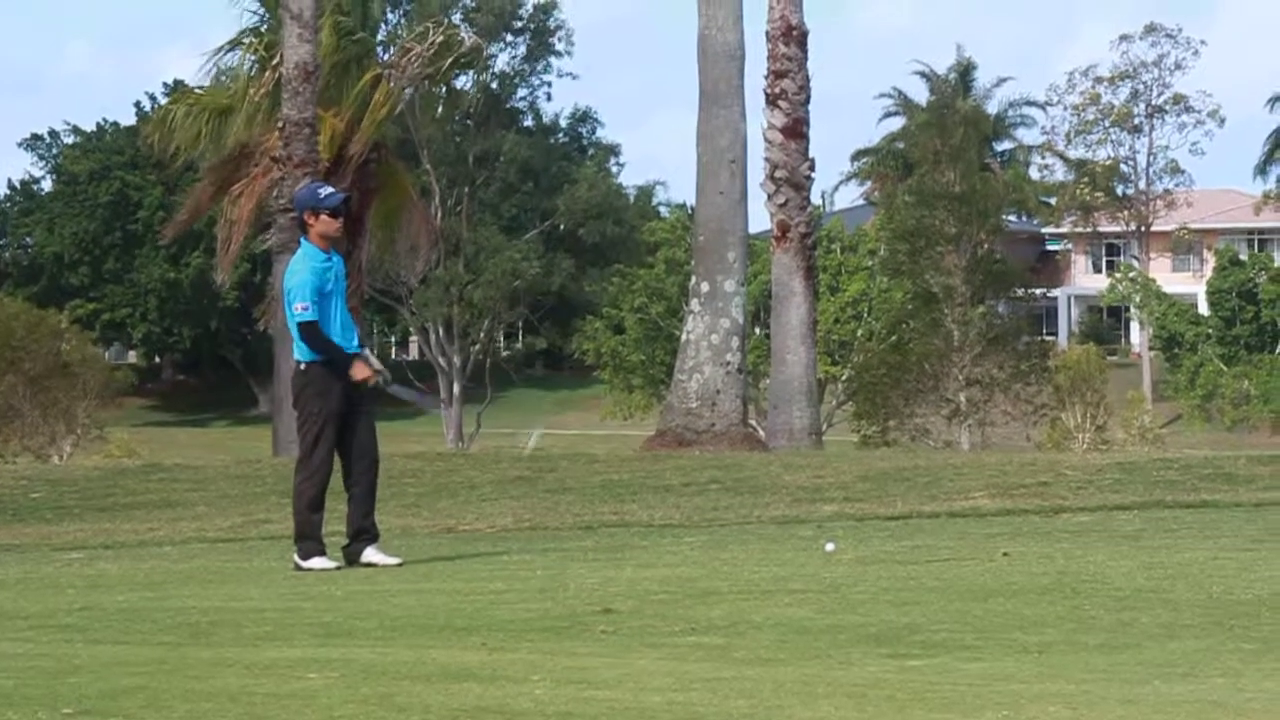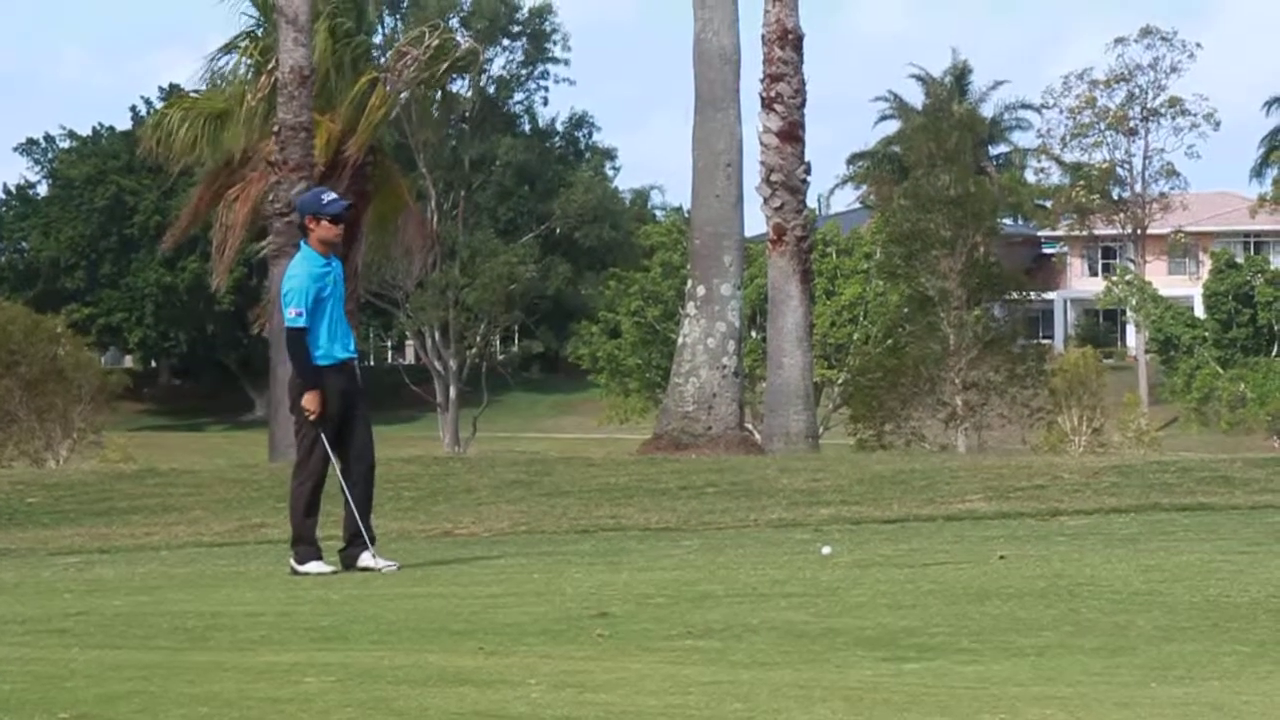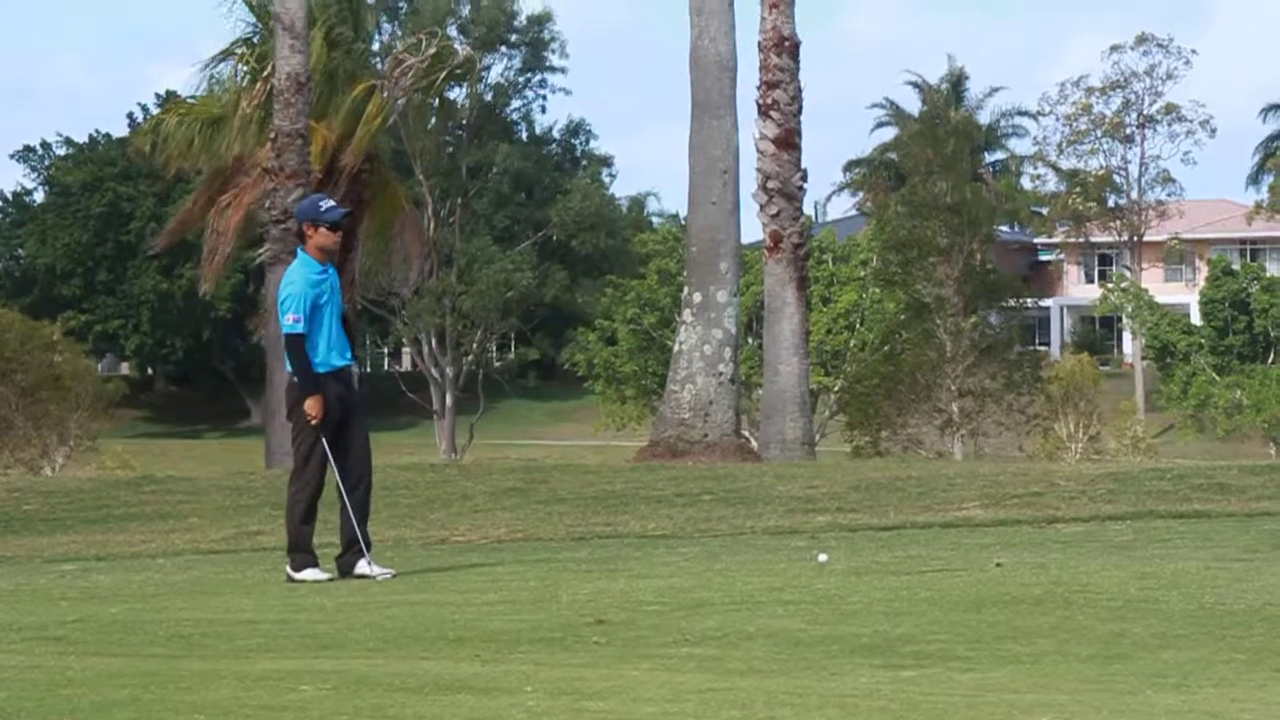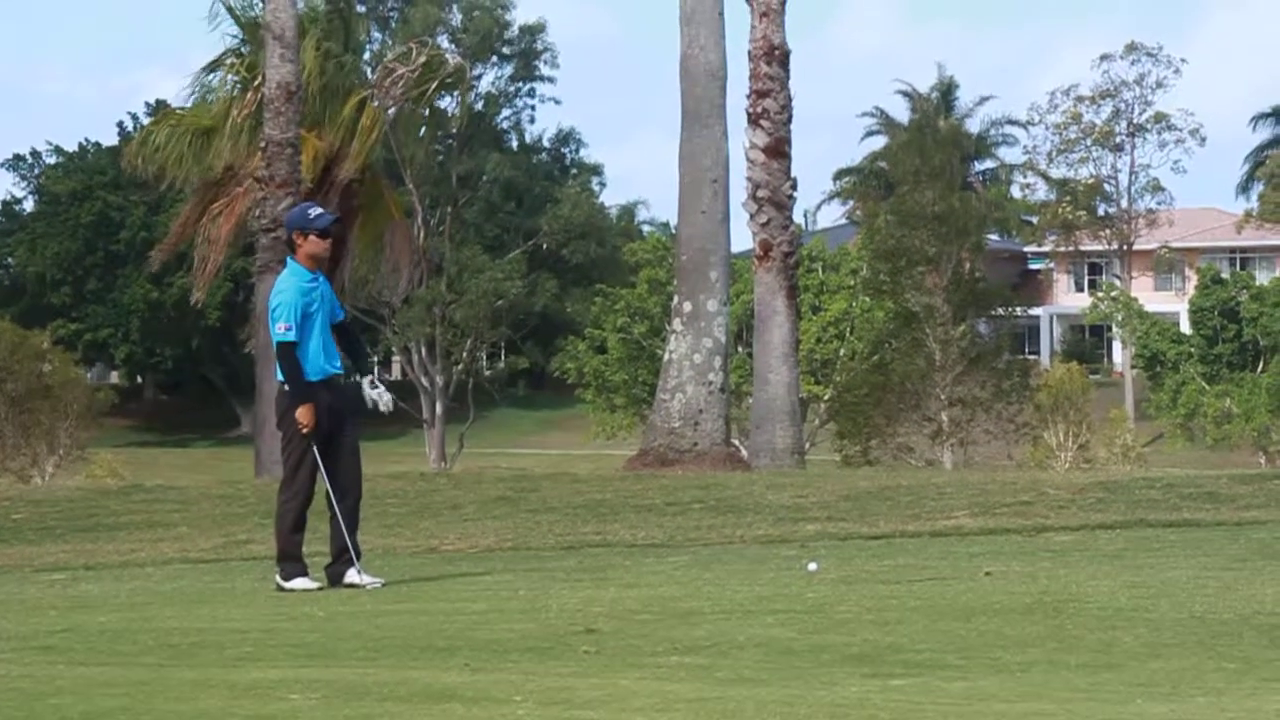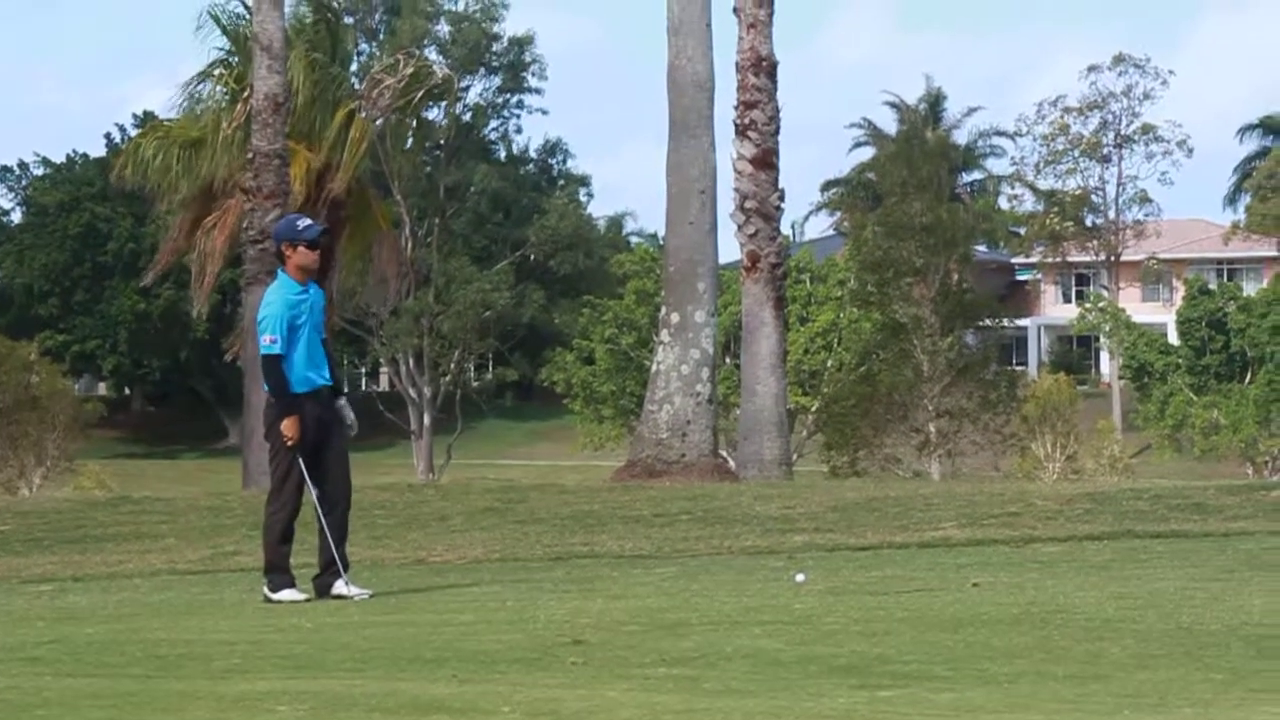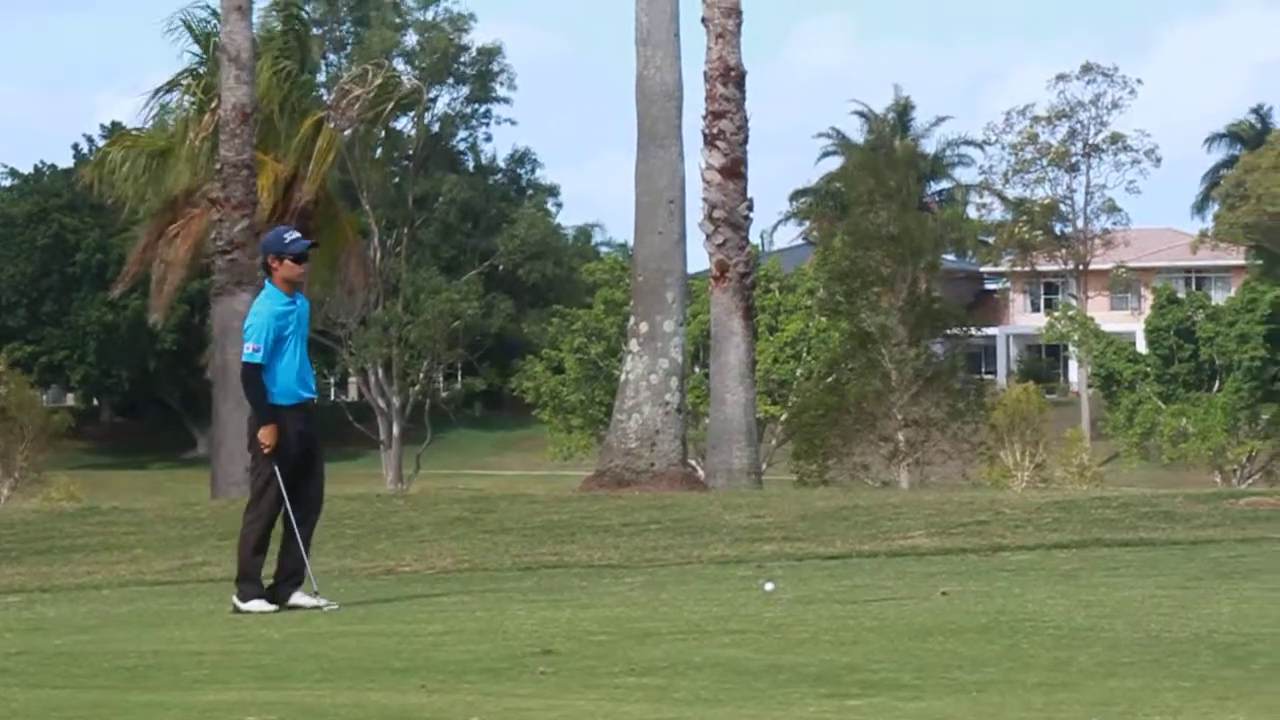
dt=0.4s
person 1, frame 1
left shoulder: (335, 260)
right shoulder: (304, 269)
right elbow: (307, 332)
left wrist: (361, 356)
right wrist: (350, 365)
left hip: (346, 371)
right hip: (320, 375)
left knee: (363, 458)
right knee: (315, 464)
left ankle: (362, 543)
right ankle: (308, 549)
person 1, frame 2
left shoulder: (335, 265)
right shoulder: (301, 273)
right elbow: (294, 337)
right wrist: (310, 389)
left hip: (345, 373)
right hip: (317, 379)
left knee: (361, 463)
right knee: (312, 468)
left ankle: (358, 547)
right ankle: (304, 553)
person 1, frame 3
left shoulder: (330, 272)
right shoulder: (299, 280)
right elbow: (293, 343)
left wrist: (350, 368)
right wrist: (311, 394)
left hip: (342, 381)
right hip: (313, 387)
left knee: (358, 471)
right knee: (309, 476)
left ankle: (354, 555)
right ankle: (300, 560)
person 1, frame 4
left shoulder: (322, 283)
right shoulder: (289, 288)
left elbow: (342, 330)
right elbow: (285, 351)
left wrist: (367, 374)
right wrist: (302, 402)
left hip: (334, 389)
right hip: (303, 394)
left knee: (347, 481)
right knee: (299, 486)
left ankle: (344, 565)
right ankle: (289, 569)
person 1, frame 5
left shoulder: (316, 294)
right shoulder: (278, 300)
right elbow: (270, 363)
left wrist: (339, 397)
right wrist: (287, 414)
left hip: (322, 402)
right hip: (292, 407)
left knee: (338, 490)
right knee: (286, 497)
left ankle: (332, 577)
right ankle: (277, 581)
person 1, frame 6
left shoulder: (301, 304)
right shoulder: (266, 310)
right elbow: (251, 372)
right wrist: (266, 423)
left hip: (302, 414)
right hip: (277, 418)
left knee: (308, 504)
right knee: (265, 506)
left ankle: (287, 587)
right ankle: (247, 592)
